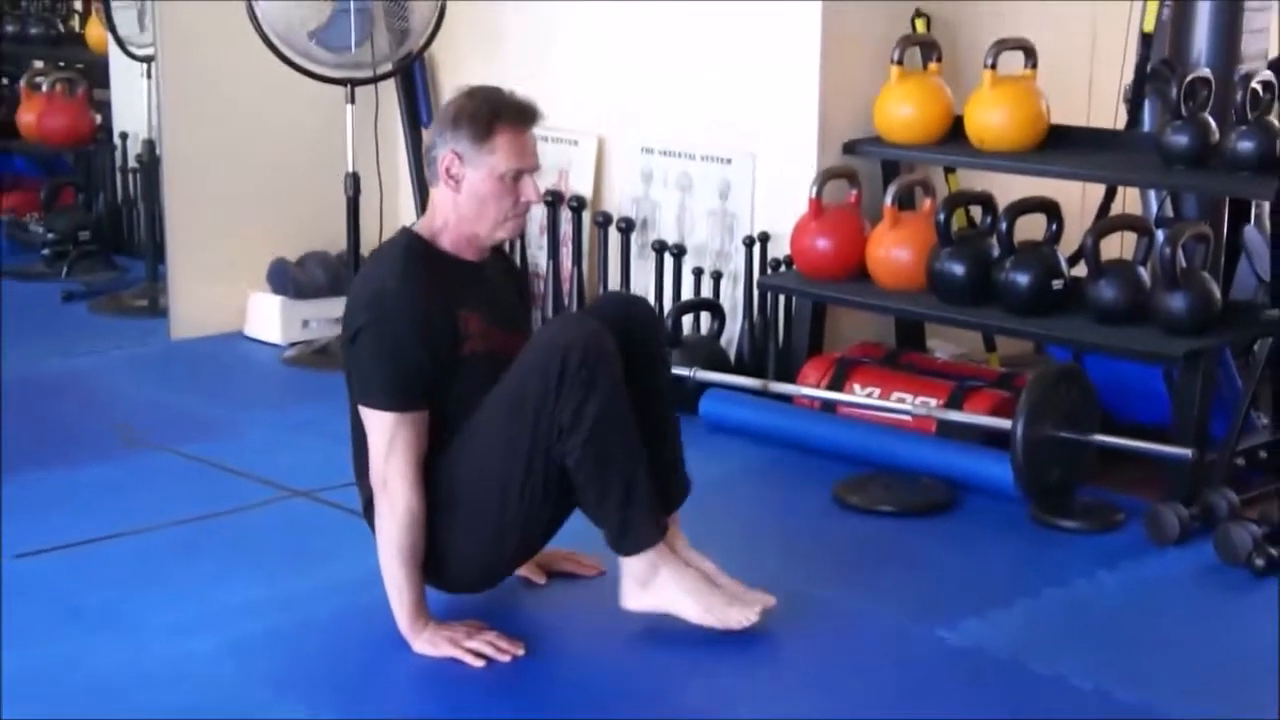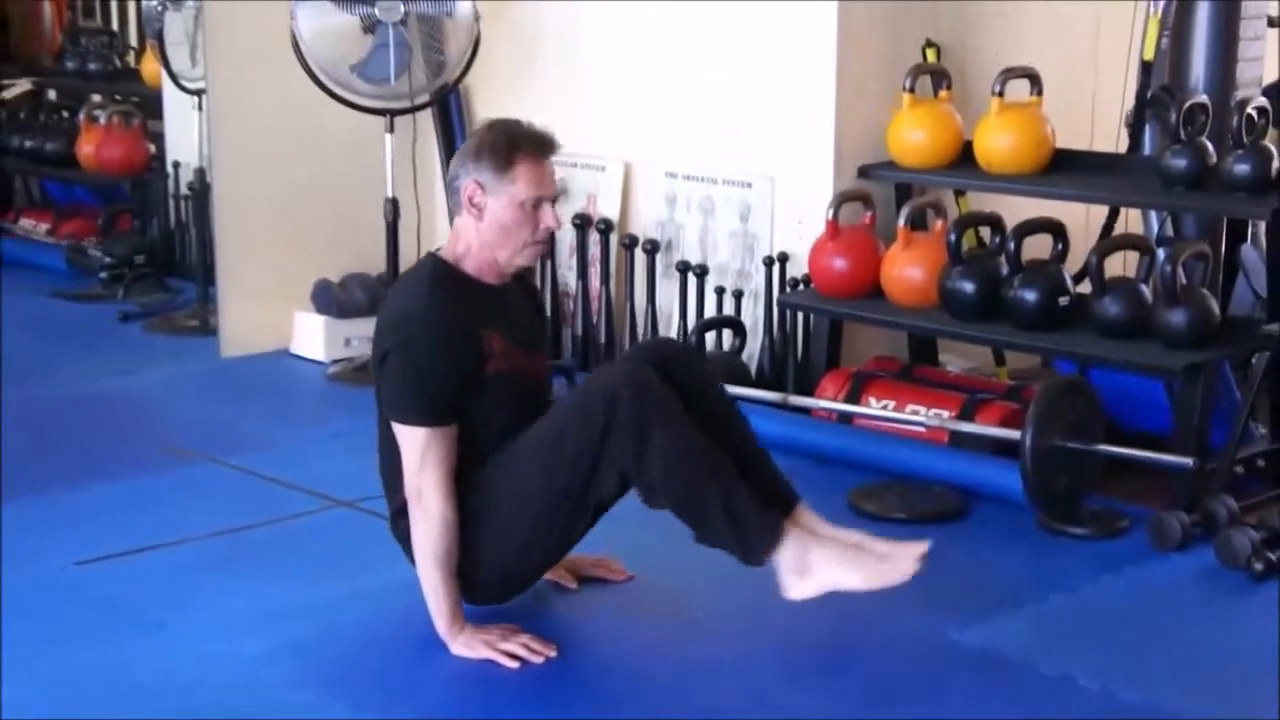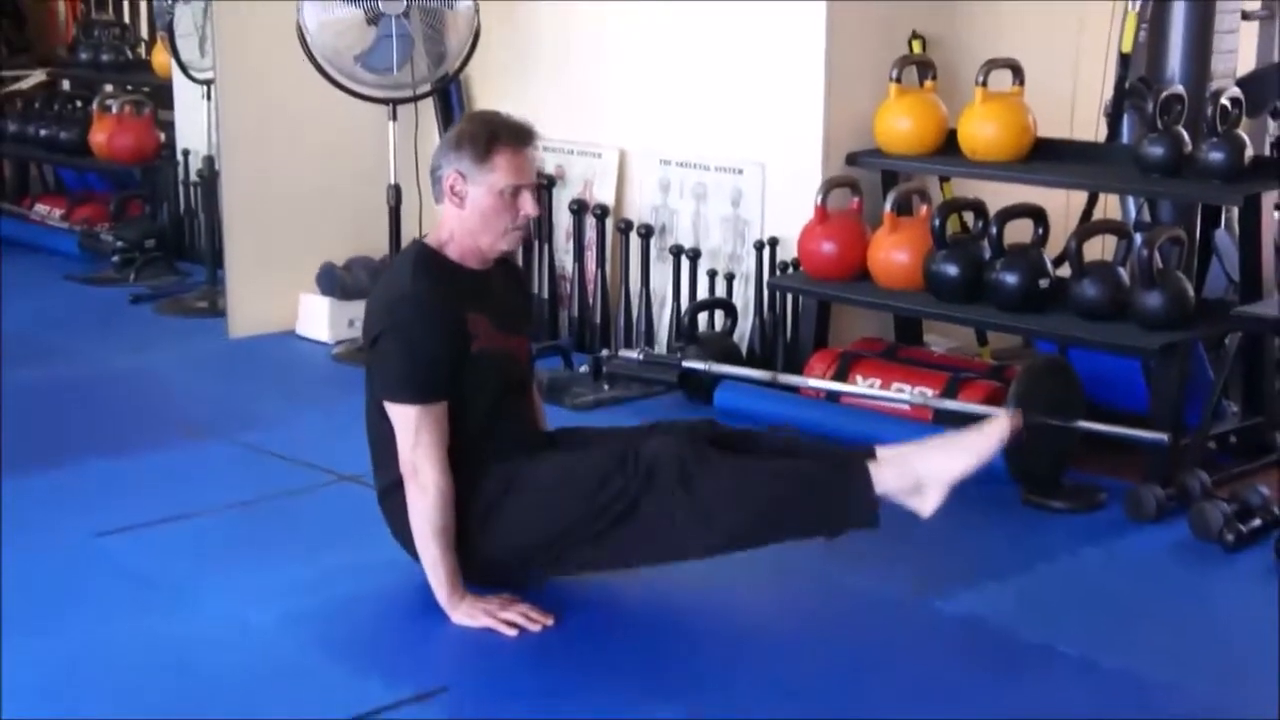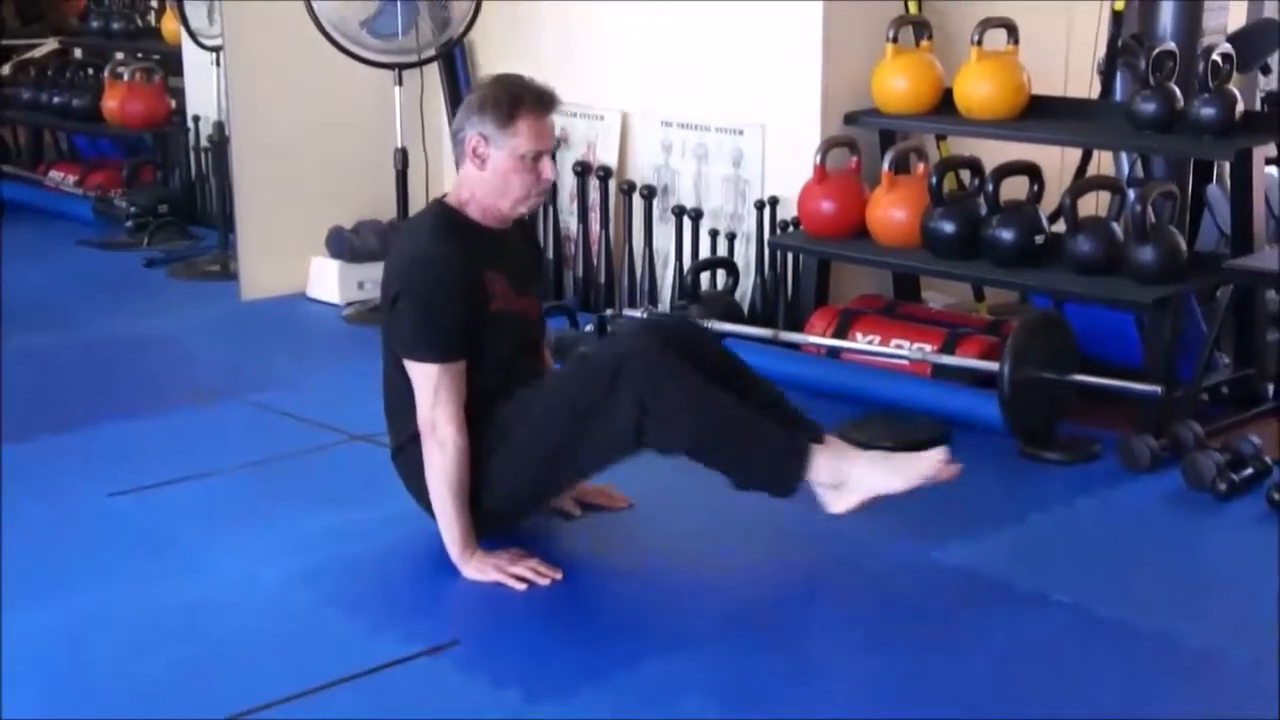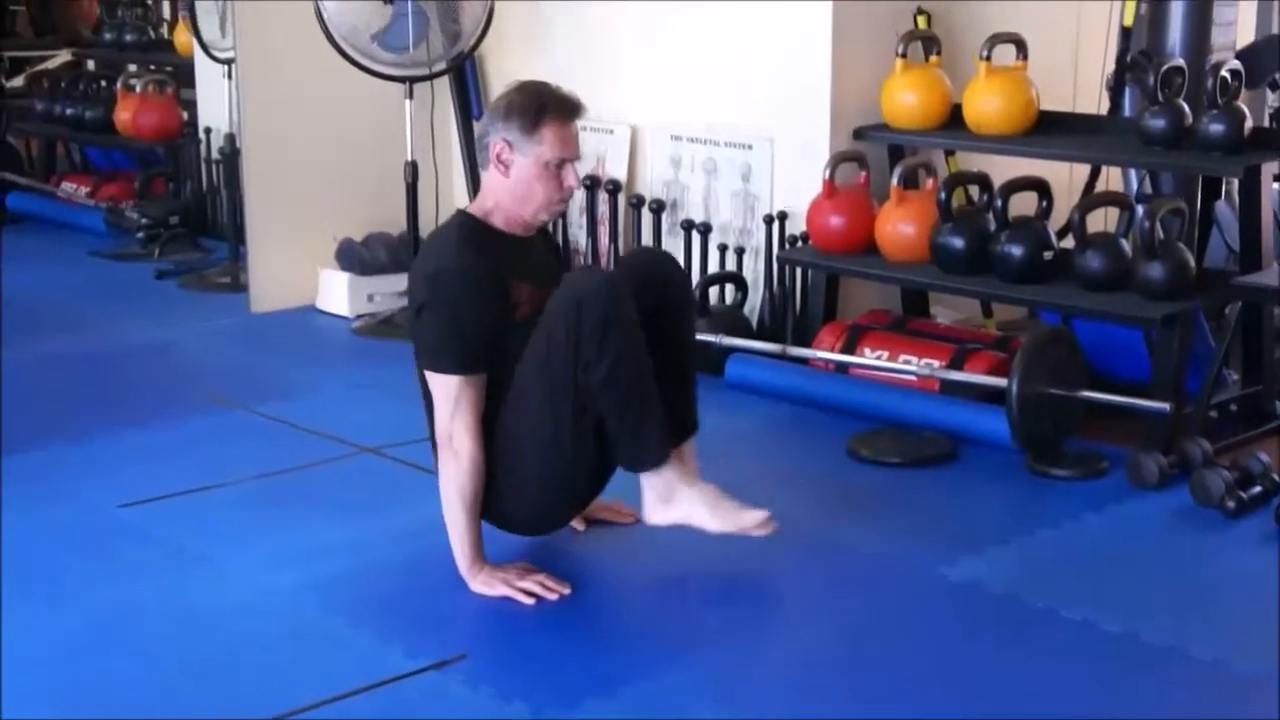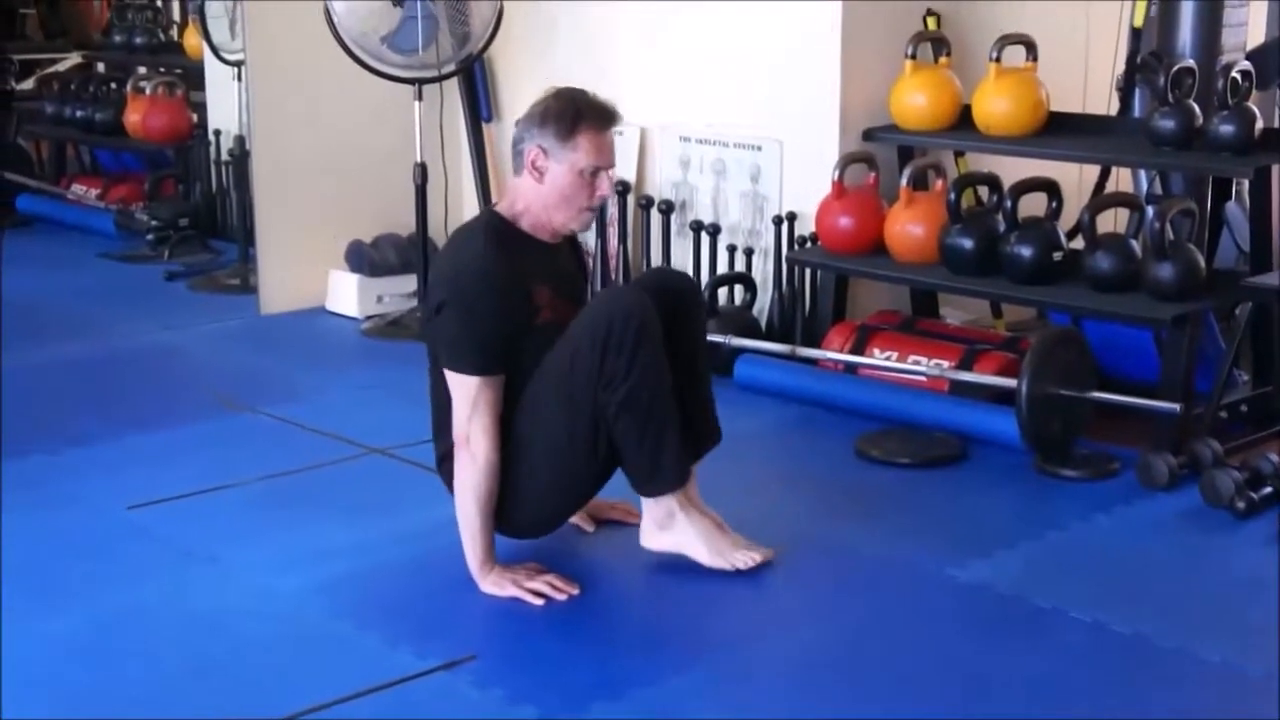
dt=0.4s
person 1, frame 1
left shoulder: (497, 269)
right shoulder: (397, 291)
right elbow: (394, 470)
left wrist: (520, 541)
right wrist: (416, 625)
left hip: (488, 512)
right hip: (449, 534)
left knee: (627, 320)
right knee: (576, 350)
left ankle: (660, 542)
right ankle: (647, 568)
person 1, frame 2
left shoulder: (517, 291)
right shoulder: (426, 313)
right elbow: (426, 484)
left wrist: (546, 543)
right wrist: (455, 629)
left hip: (508, 517)
right hip: (474, 545)
left knee: (665, 365)
right knee: (624, 394)
left ankle: (797, 528)
right ankle: (791, 557)
person 1, frame 3
left shoulder: (501, 276)
right shoulder: (413, 302)
right elbow: (421, 462)
left wrist: (563, 504)
right wrist: (454, 598)
left hip: (515, 472)
right hip: (465, 517)
left knee: (688, 443)
right knee: (667, 477)
left ankle: (897, 470)
right ankle: (892, 480)
person 1, frame 4
left shoulder: (511, 234)
right shoulder: (431, 258)
right elbow: (437, 418)
left wrist: (560, 472)
right wrist: (467, 553)
left hip: (516, 447)
right hip: (477, 476)
left knee: (673, 341)
right knee: (640, 364)
left ankle: (825, 457)
right ankle: (823, 473)
person 1, frame 5
left shoulder: (535, 241)
right shoulder: (455, 267)
right elbow: (455, 430)
left wrist: (570, 494)
right wrist: (474, 568)
left hip: (557, 465)
right hip: (515, 483)
left knee: (654, 273)
right knee: (592, 295)
left ankle: (672, 470)
right ankle: (663, 484)
person 1, frame 6
left shoulder: (559, 244)
right shoulder: (479, 266)
right elbow: (472, 430)
left wrist: (573, 493)
right wrist: (484, 568)
left hip: (547, 462)
right hip: (512, 485)
left knee: (669, 293)
right knee: (622, 316)
left ankle: (674, 499)
right ankle: (666, 514)
